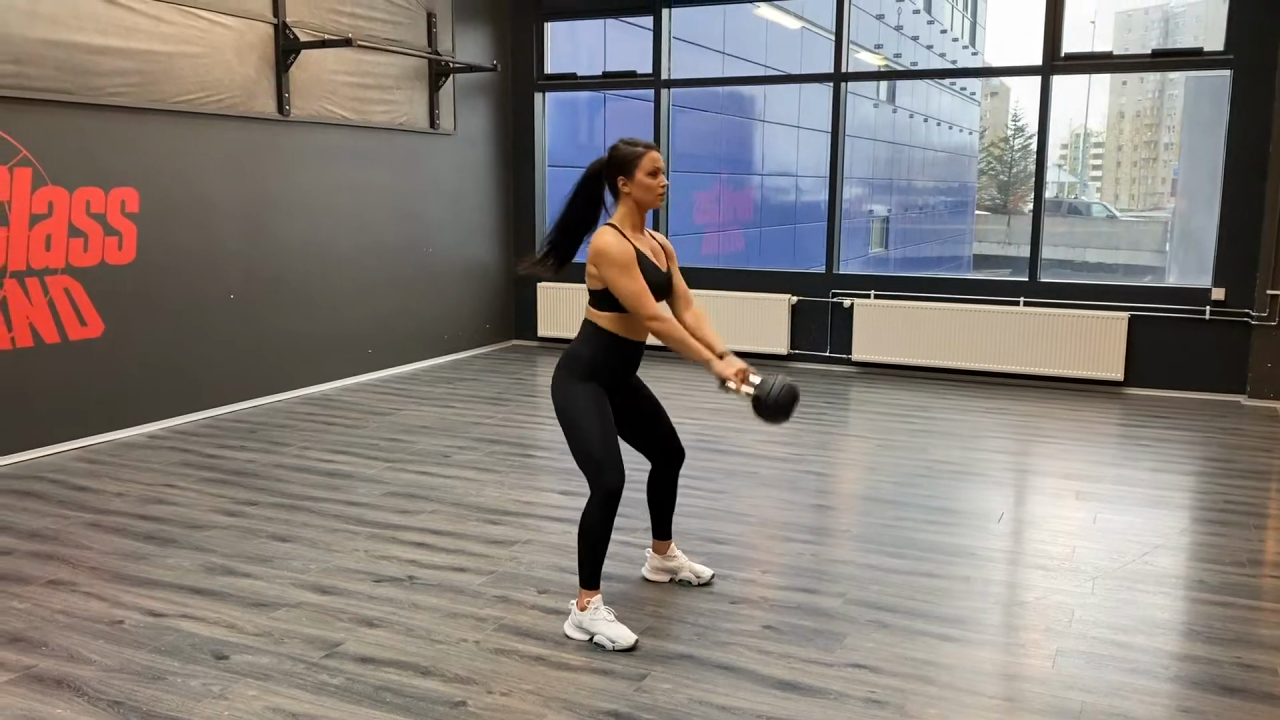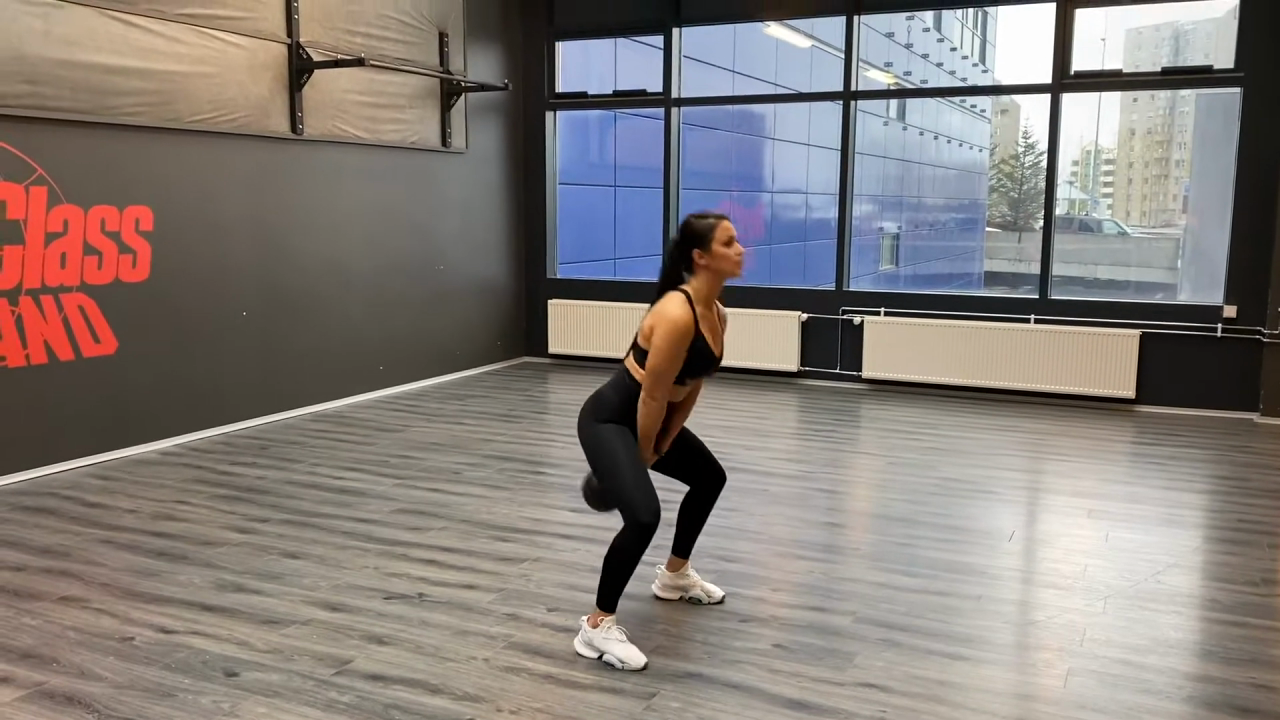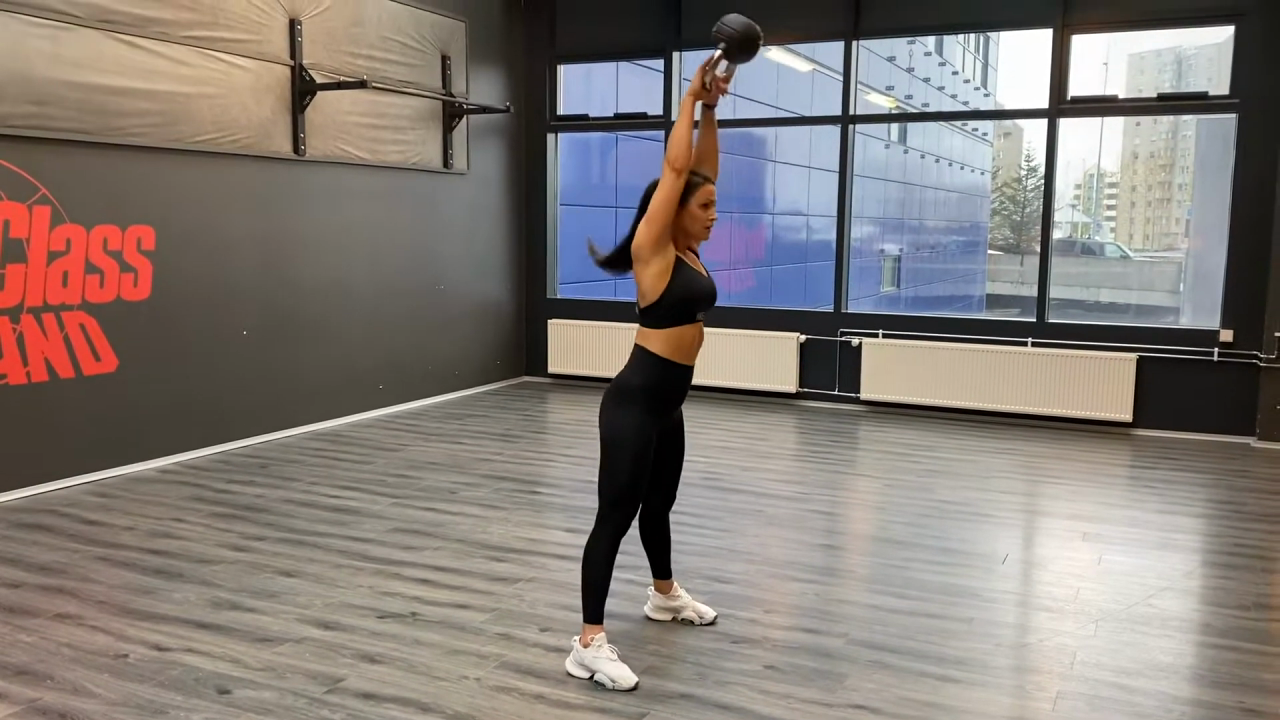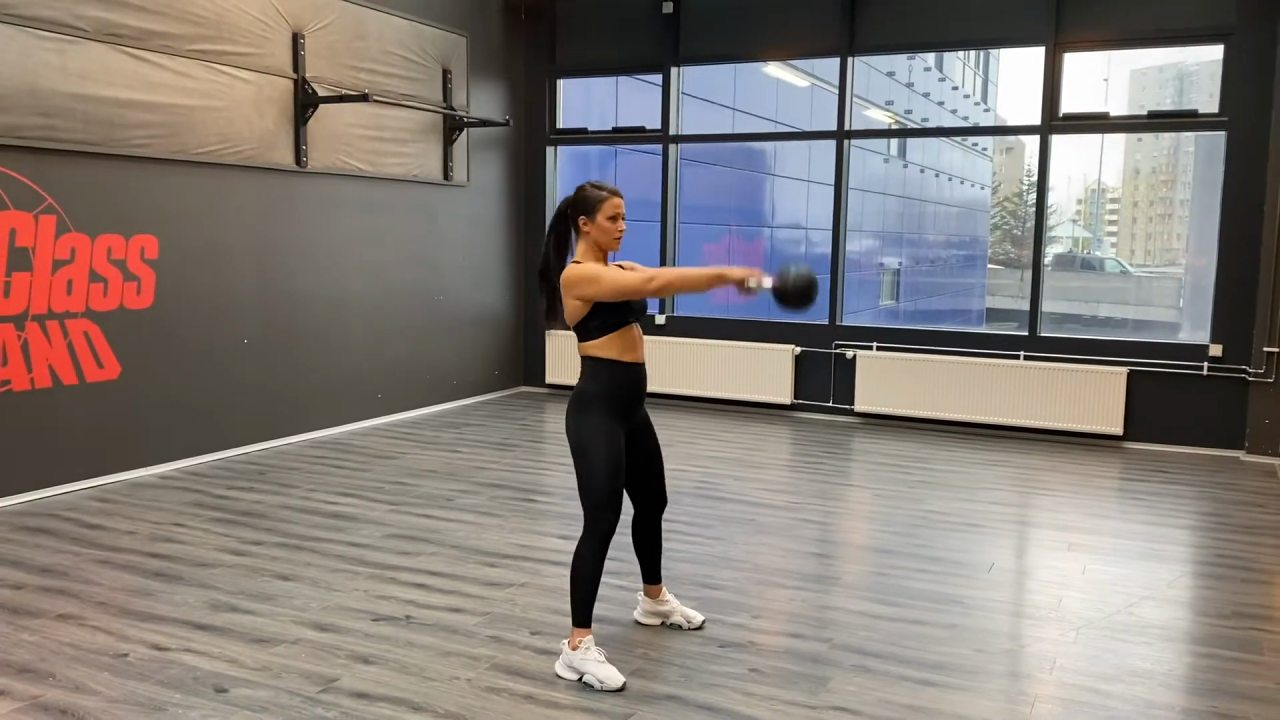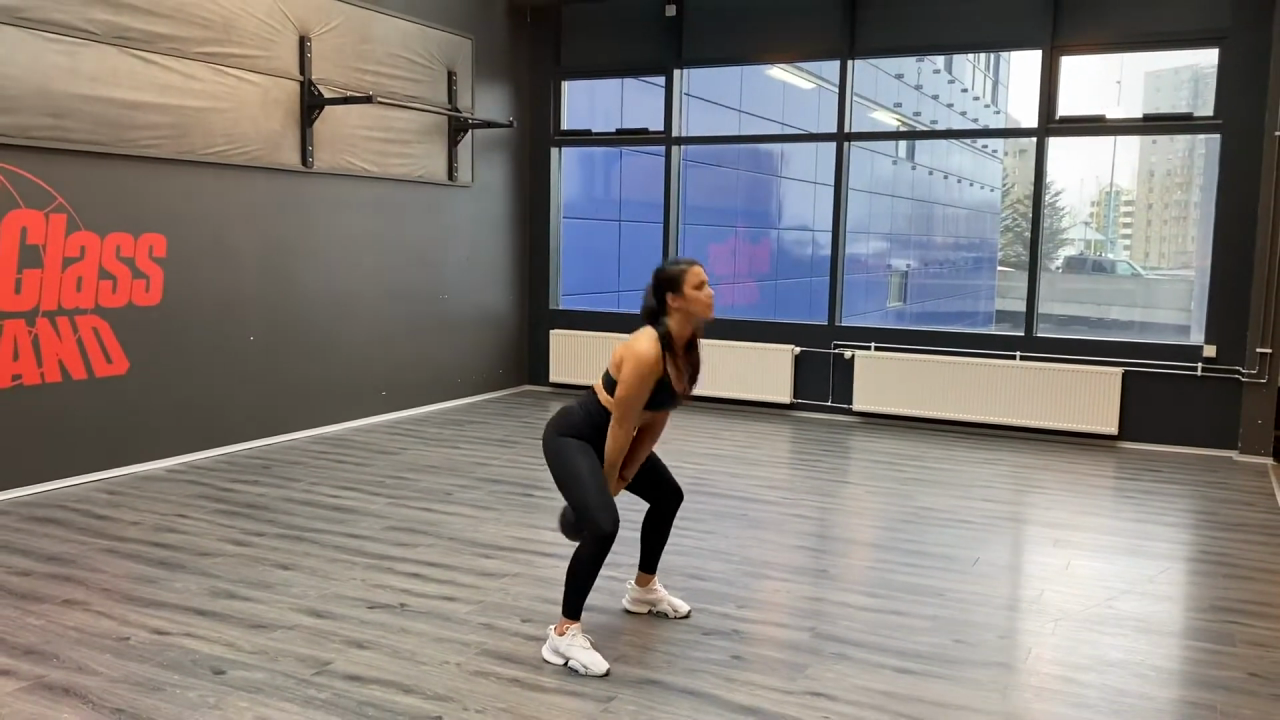
dt=0.7s
person 1, frame 1
left shoulder: (659, 243)
right shoulder: (609, 243)
left elbow: (685, 307)
right elbow: (655, 318)
left wrist: (726, 355)
right wrist: (713, 363)
left hip: (620, 376)
right hip: (582, 378)
left knee: (668, 455)
right knee: (608, 483)
left ankle: (662, 556)
right ankle: (586, 608)
person 1, frame 2
left shoulder: (716, 314)
right shoulder: (677, 314)
left elbow: (688, 392)
right elbow: (652, 397)
left wrist: (659, 450)
right wrist: (641, 454)
left hip: (646, 415)
right hip: (608, 419)
left knee: (709, 477)
right knee: (642, 514)
left ankle: (675, 574)
right ankle: (597, 626)
person 1, frame 3
left shoulder: (688, 250)
right shoulder: (653, 249)
left elbow: (705, 171)
right elbow: (675, 171)
left wrist: (709, 111)
right wrist: (690, 101)
left hip: (667, 401)
right hip: (634, 402)
left knee: (658, 505)
right knee: (615, 517)
left ankle: (664, 595)
right ankle: (589, 645)
person 1, frame 4
left shoulder: (618, 270)
right shoulder: (579, 275)
left elbow: (662, 279)
right elbow: (655, 282)
left wrist: (729, 276)
right wrist: (724, 272)
left hip: (630, 406)
right hip: (595, 408)
left knee: (652, 503)
right knee: (601, 521)
left ankle: (653, 600)
right ankle: (577, 646)
person 1, frame 5
left shoulder: (685, 347)
right shoulder: (647, 350)
left elbow: (655, 422)
right elbow: (624, 426)
left wrist: (622, 478)
right wrist: (606, 479)
left hip: (608, 435)
right hip: (572, 436)
left knee: (668, 496)
right knee: (600, 525)
left ankle: (643, 588)
right ankle: (563, 634)
